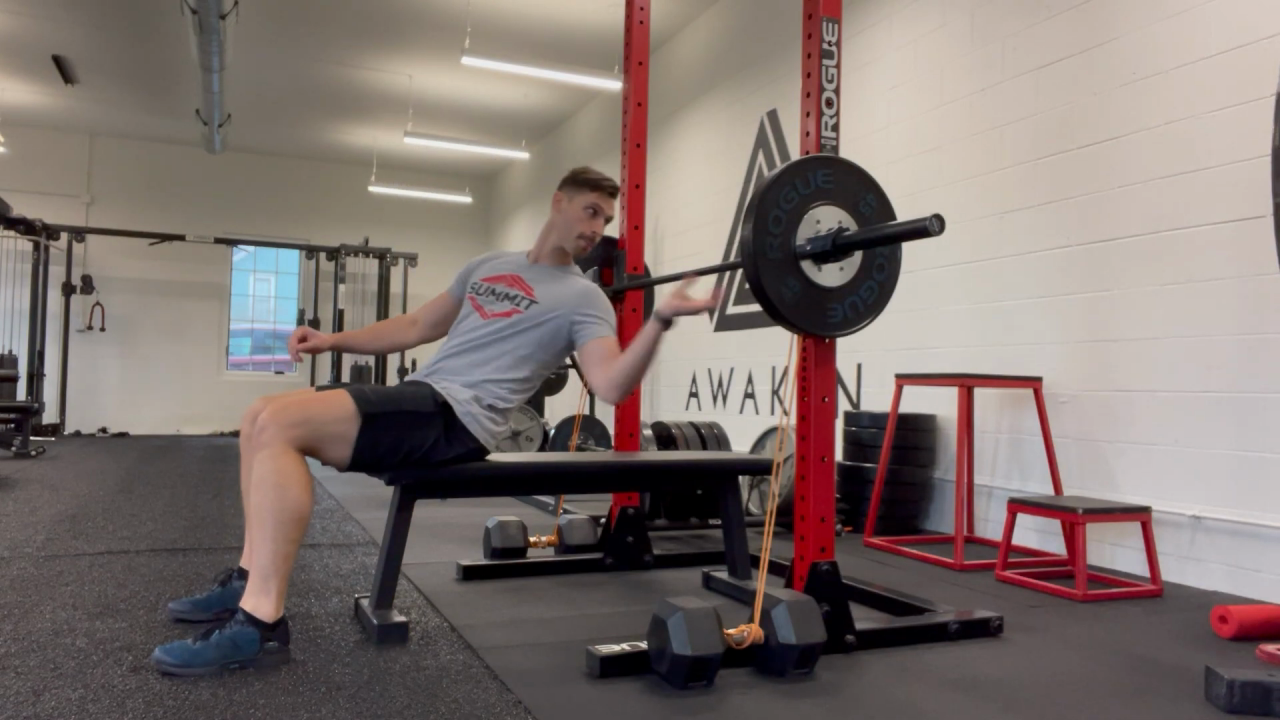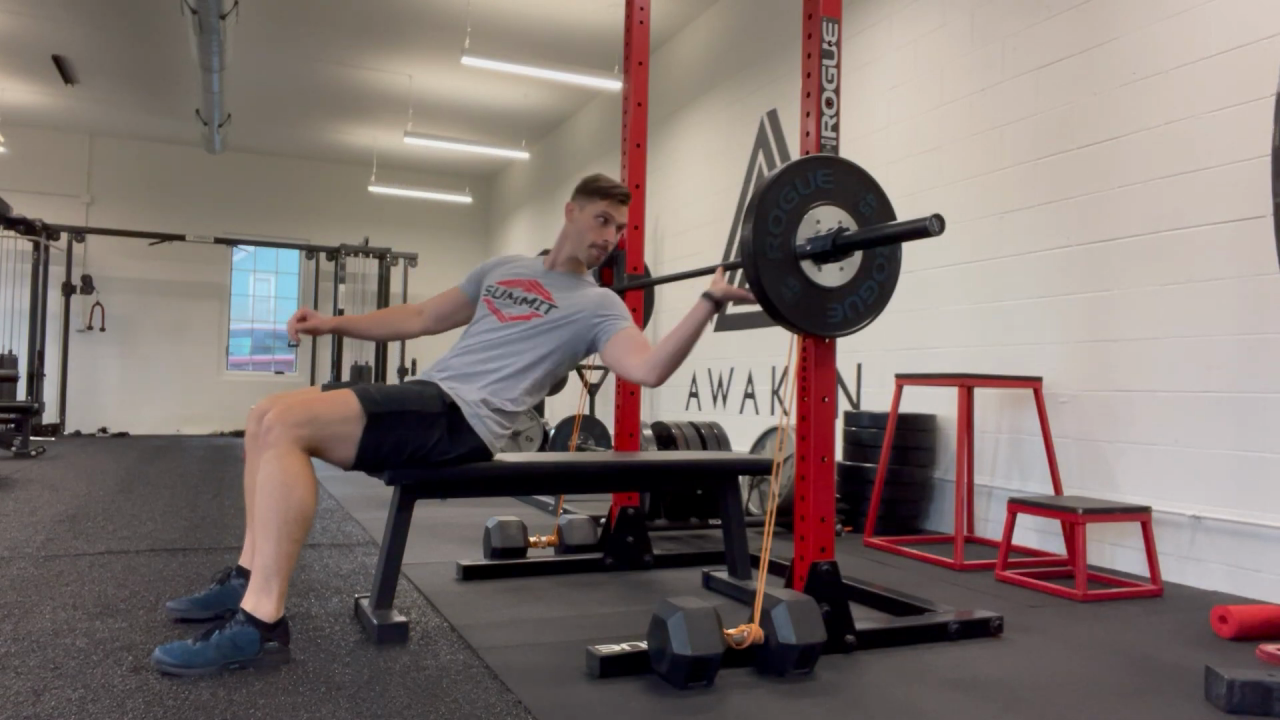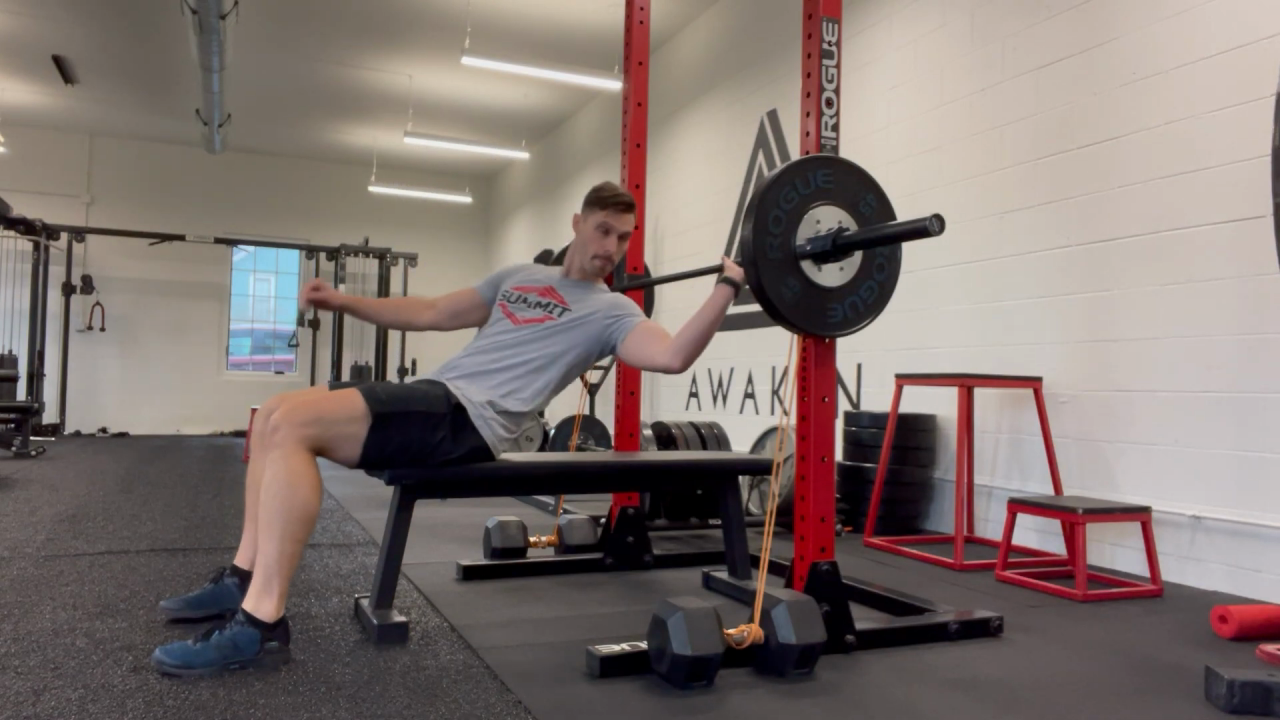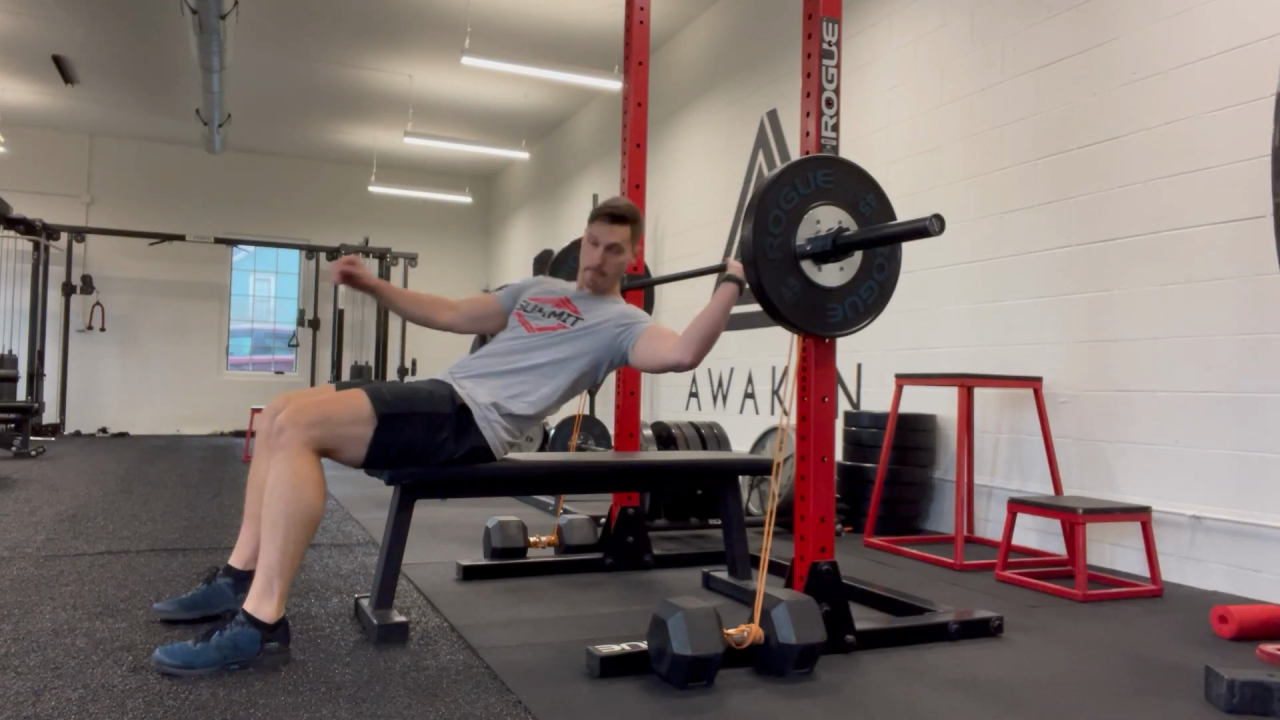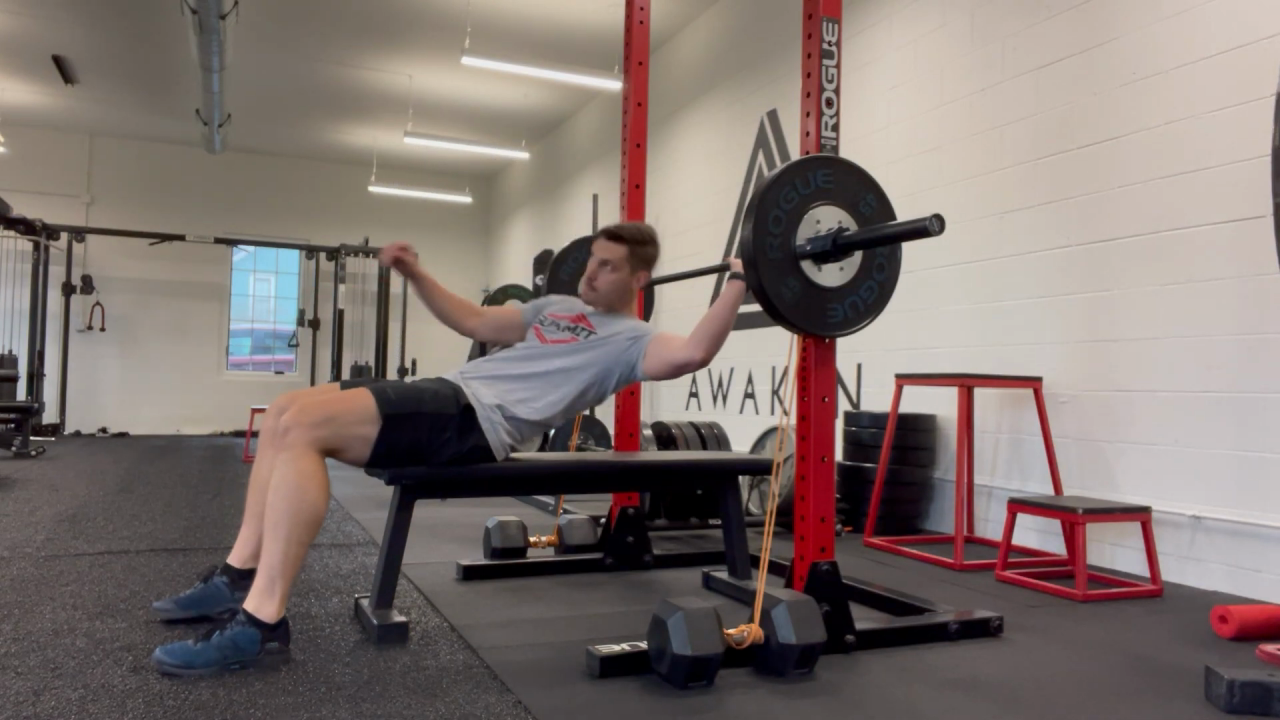
dt=0.1s
person 1, frame 1
left shoulder: (583, 300)
right shoulder: (488, 264)
left elbow: (613, 388)
right elbow: (417, 324)
left wrist: (661, 318)
right wrist: (334, 341)
left hip: (451, 418)
right hip: (419, 396)
left knee: (278, 425)
right knee: (263, 418)
left ankle: (261, 622)
right ankle: (253, 576)
person 1, frame 2
left shoulder: (597, 307)
right shoulder: (502, 269)
left elbow: (651, 369)
right elbow: (419, 318)
left wrist: (711, 300)
right wrist: (332, 324)
left hip: (459, 420)
right hip: (426, 393)
left knee: (284, 424)
right knee: (269, 416)
left ankle: (260, 622)
right ankle: (249, 575)
person 1, frame 3
left shoulder: (611, 312)
right shoulder: (519, 277)
left elbow: (672, 357)
right elbow: (431, 313)
left wrist: (725, 287)
right wrist: (345, 302)
left hip: (463, 422)
right hip: (432, 395)
left knee: (290, 426)
right knee: (274, 416)
left ankle: (259, 622)
right ankle: (244, 575)
person 1, frame 4
left shoulder: (622, 323)
right shoulder: (540, 291)
left elbow: (686, 351)
right elbow: (449, 314)
left wrist: (732, 283)
right wrist: (372, 285)
left hip: (467, 421)
right hip: (443, 393)
left knee: (295, 425)
right knee: (283, 414)
left ankle: (260, 623)
right ankle: (241, 574)
person 1, frame 5
left shoulder: (632, 339)
right shoulder: (558, 307)
left elbow: (692, 352)
right elbow: (472, 320)
left wrist: (737, 281)
right wrist: (416, 274)
left hip: (472, 422)
right hip: (448, 394)
left knee: (300, 426)
right knee: (286, 411)
left ankle: (260, 624)
right ankle: (240, 574)
